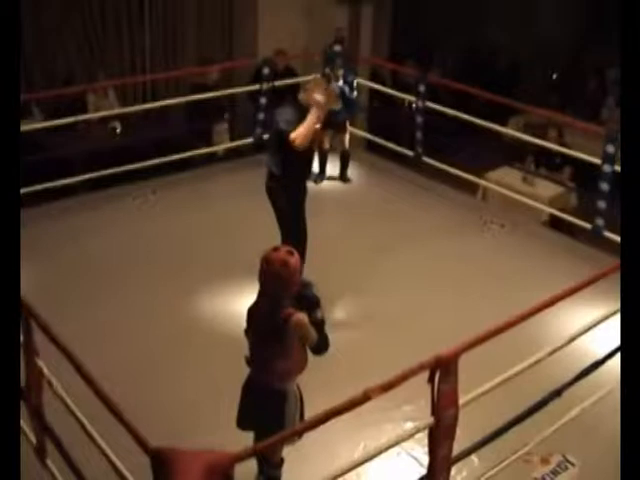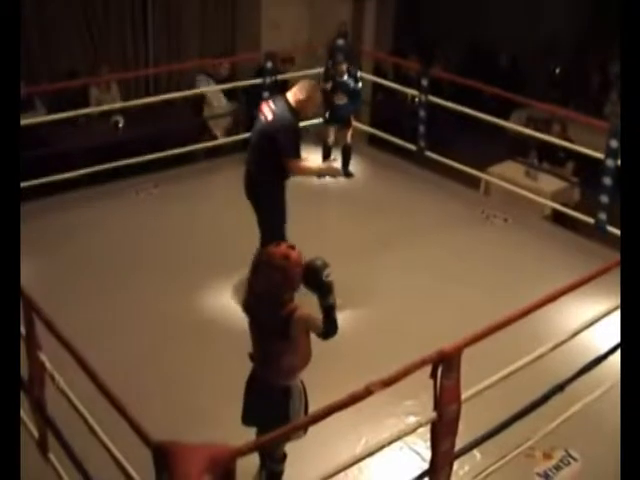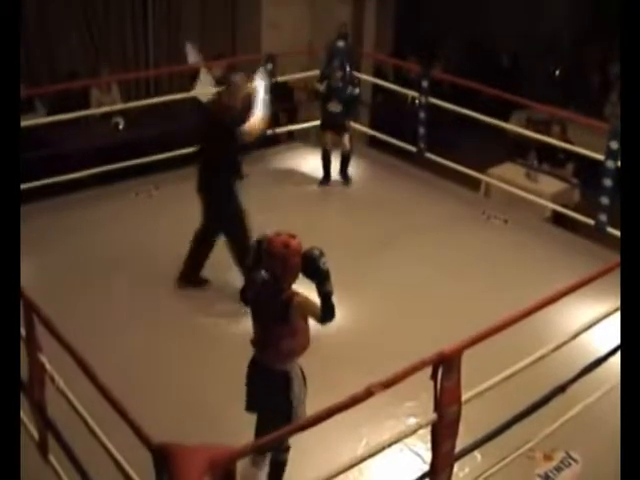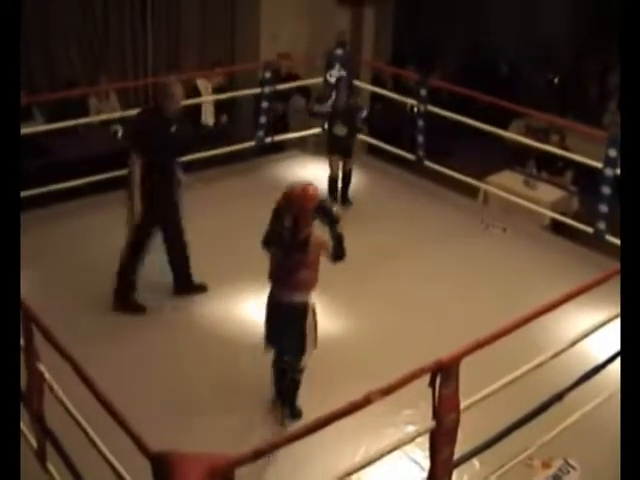
dt=0.7s
person 1, frame 1
left shoulder: (255, 309)
right shoulder: (295, 321)
right elbow: (320, 347)
right wrist: (315, 313)
left hip: (257, 383)
right hip: (281, 391)
left knee: (262, 436)
right knee: (274, 445)
person 1, frame 2
left shoulder: (256, 302)
right shoulder: (298, 316)
right elbow: (329, 330)
left wrist: (259, 269)
right wrist: (326, 295)
left hip: (259, 379)
right hip: (285, 387)
left knee: (264, 431)
right knee: (277, 442)
person 1, frame 3
left shoulder: (257, 289)
right shoulder: (297, 302)
right elbow: (327, 316)
left wrist: (256, 260)
right wrist: (323, 282)
left hip: (260, 366)
right hip: (285, 373)
left knee: (265, 415)
right knee: (282, 432)
left ankle: (259, 454)
person 1, frame 4
left shoulder: (278, 233)
right shoulder: (314, 239)
left elbow: (266, 244)
right elbow: (338, 255)
left wrist: (277, 213)
right wrist: (334, 226)
left hip: (277, 301)
right hip: (300, 304)
left knee: (281, 350)
right knee: (298, 356)
left ankle: (280, 398)
right ankle: (289, 407)
person 2, frame 1
left shoulder: (303, 110)
right shoulder: (287, 113)
right elbow: (299, 141)
left wrist: (326, 106)
right wrist: (316, 110)
left hip: (295, 182)
right hip: (283, 185)
left knee: (293, 235)
right knee: (295, 237)
person 2, frame 2
left shoulder: (272, 103)
right shoulder: (285, 123)
right elbow: (293, 167)
right wrist: (324, 168)
left hip: (256, 180)
right hip: (267, 184)
right knee: (273, 240)
person 2, frame 3
left shoulder: (212, 108)
right shoulder: (223, 118)
right elbow: (251, 130)
right wrist: (261, 91)
left hip: (209, 181)
right hip: (220, 185)
left knee: (210, 228)
right knee: (239, 237)
left ankle: (189, 275)
person 2, frame 4
left shoulder: (169, 117)
right shoulder: (145, 122)
right elbow: (135, 163)
left wrist: (176, 172)
right wrist: (135, 199)
left hip: (165, 188)
right hip: (148, 191)
left knee: (175, 235)
right knee: (139, 243)
left ankle: (184, 283)
right ankle: (123, 297)
person 3, frame 1
left shoulder: (348, 80)
right shoulder: (326, 81)
left elbow: (352, 101)
left hip: (342, 119)
right hip: (329, 118)
left knee: (344, 148)
right knee: (324, 147)
left ankle: (343, 173)
right ankle: (321, 173)
person 3, frame 2
left shoulder: (352, 76)
right shoulder: (330, 76)
left elbow: (357, 94)
right elbow: (326, 93)
left hip: (347, 114)
right hip: (333, 114)
left knee: (347, 142)
right knee: (328, 141)
left ankle: (345, 167)
person 3, frame 3
left shoulder: (347, 86)
right shoulder: (326, 84)
left elbow: (354, 101)
right elbow: (318, 93)
left wrist: (354, 87)
right wrist: (323, 79)
left hip: (342, 121)
right hip: (327, 121)
left knee: (346, 149)
right knee: (326, 148)
left ankle: (344, 172)
right ankle: (326, 175)
person 3, frame 4
left shoulder: (353, 106)
right shoulder: (331, 104)
left elbow: (363, 119)
right elbow: (316, 111)
left hip: (347, 142)
right hip: (333, 143)
left knee: (347, 169)
right knee: (334, 173)
left ankle: (344, 195)
right ankle: (334, 201)
